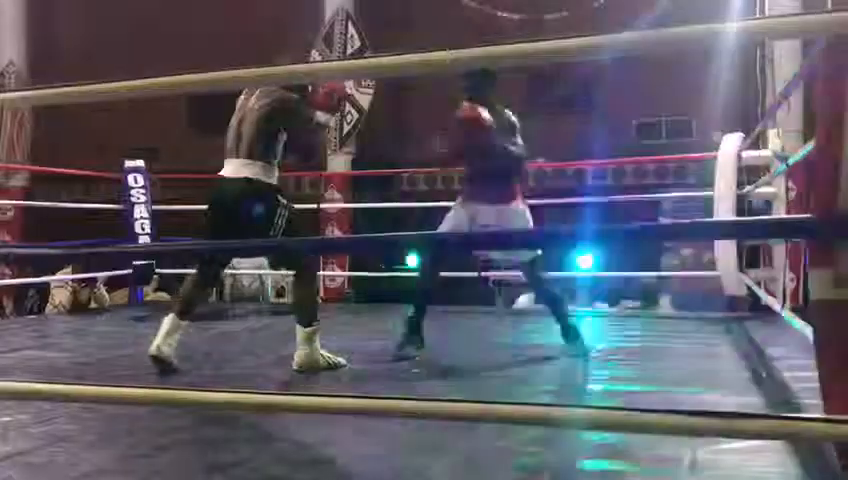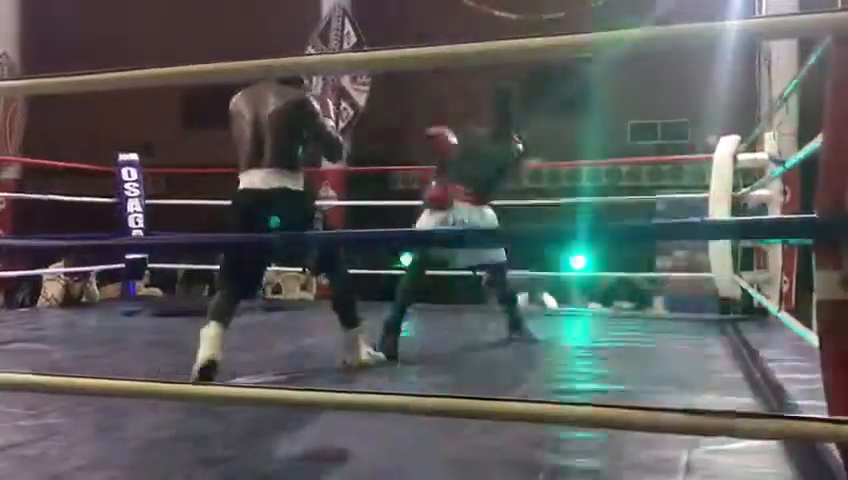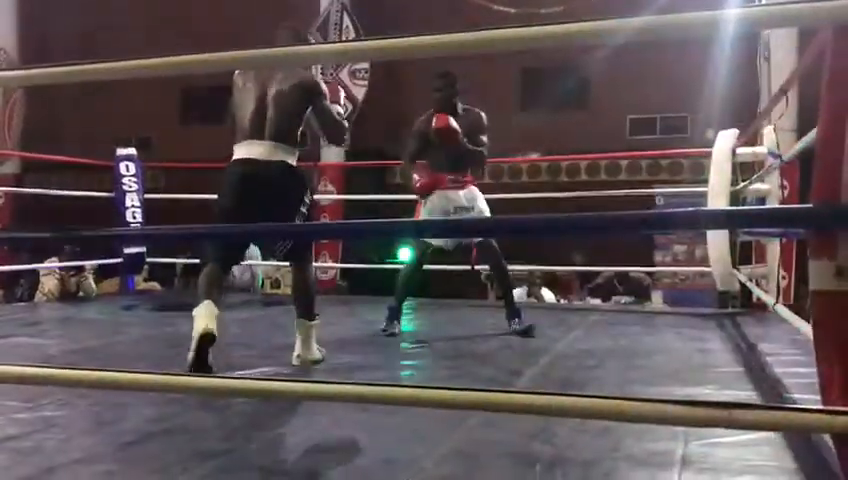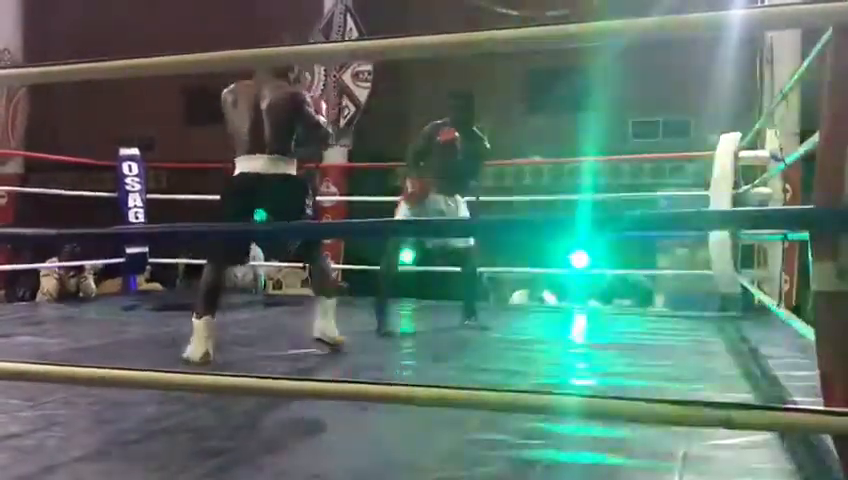
dt=0.5s
person 1, frame 1
left shoulder: (248, 96)
right shoulder: (286, 100)
right elbow: (310, 154)
left wrist: (308, 109)
right wrist: (323, 115)
left hip: (226, 185)
right hip: (255, 189)
left knee: (207, 269)
right knee: (306, 263)
left ankle: (164, 342)
right ankle: (308, 351)
person 1, frame 2
left shoulder: (238, 100)
right shoulder: (298, 100)
right elbow: (336, 151)
right wrist: (325, 120)
left hip: (247, 198)
right hip: (287, 198)
left knee: (231, 284)
right knee: (335, 270)
left ankle: (209, 353)
right ankle: (356, 352)
person 1, frame 3
left shoulder: (242, 75)
right shoulder: (307, 81)
right elbow: (338, 136)
right wrist: (335, 104)
left hip: (241, 170)
right hip: (280, 173)
left knee: (218, 259)
right knee: (301, 258)
left ankle: (206, 323)
right ankle: (306, 346)
person 1, frame 4
left shoulder: (231, 94)
right shoulder: (292, 94)
right elbow: (323, 140)
right wrist: (319, 115)
left hip: (243, 181)
right hip: (283, 182)
left knee: (217, 260)
right knee: (313, 250)
left ankle: (200, 342)
right ankle: (325, 322)
person 2, frame 1
left shoulder: (506, 121)
right shoulder: (465, 118)
left elbow: (517, 160)
left wrist: (487, 134)
left hip: (506, 207)
right hip: (471, 203)
left knee: (534, 274)
right knee: (430, 260)
left ankle: (570, 333)
right ankle: (414, 333)
person 2, frame 2
left shoulder: (514, 149)
right shoulder: (474, 134)
left elbow: (488, 179)
right elbow: (444, 164)
left wrist: (452, 151)
right wrist: (436, 185)
left hip: (476, 210)
right hip: (445, 204)
left knee: (498, 270)
right knee: (418, 262)
left ankle: (516, 325)
right ankle: (391, 333)
person 2, frame 3
left shoulder: (475, 118)
right shoulder: (425, 123)
left elbow: (480, 158)
right elbow: (408, 161)
left wrist: (458, 141)
right wrist: (415, 179)
left hip: (466, 192)
right hip: (435, 194)
left knee: (491, 251)
right knee: (418, 254)
left ankle: (513, 317)
right ankle: (393, 316)
person 2, frame 4
left shoulder: (479, 144)
right shoulder: (434, 130)
left elbow: (465, 180)
right elbow: (412, 160)
left wrist: (455, 154)
right wrist: (412, 184)
left hip: (450, 199)
right hip: (421, 195)
left knee: (468, 258)
right knee: (394, 248)
left ankle: (470, 313)
right ankle: (381, 312)
